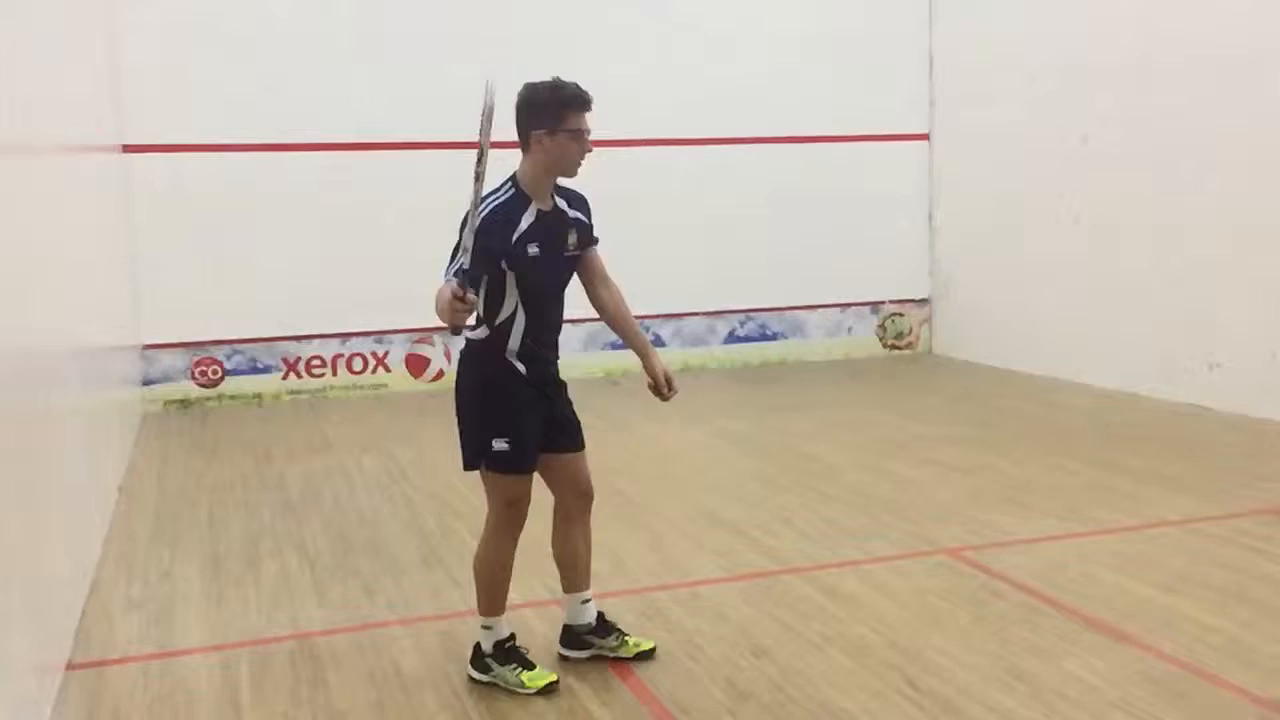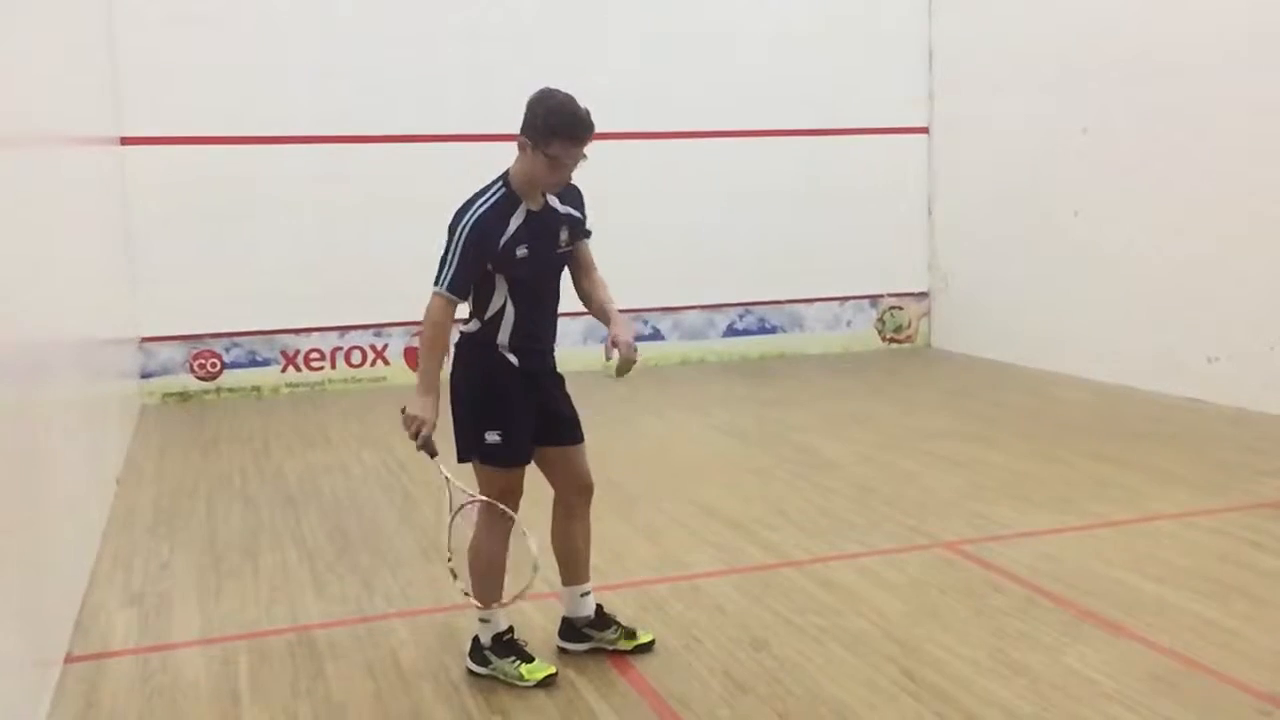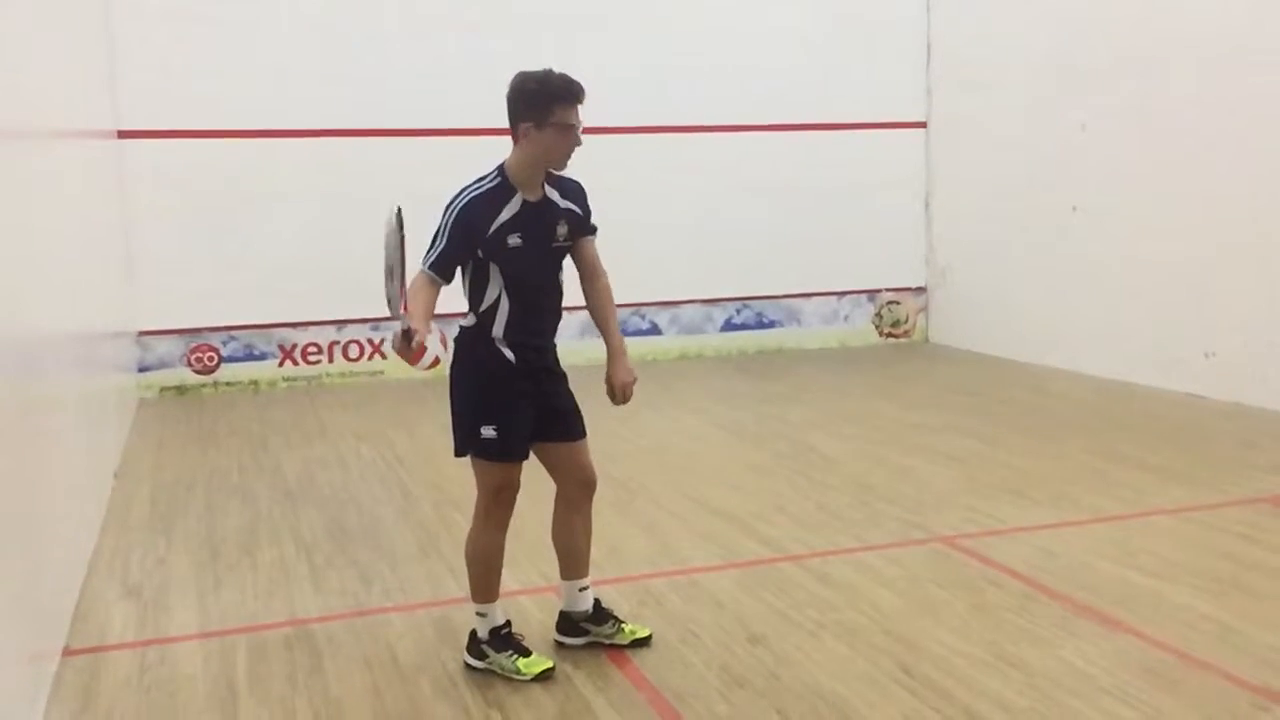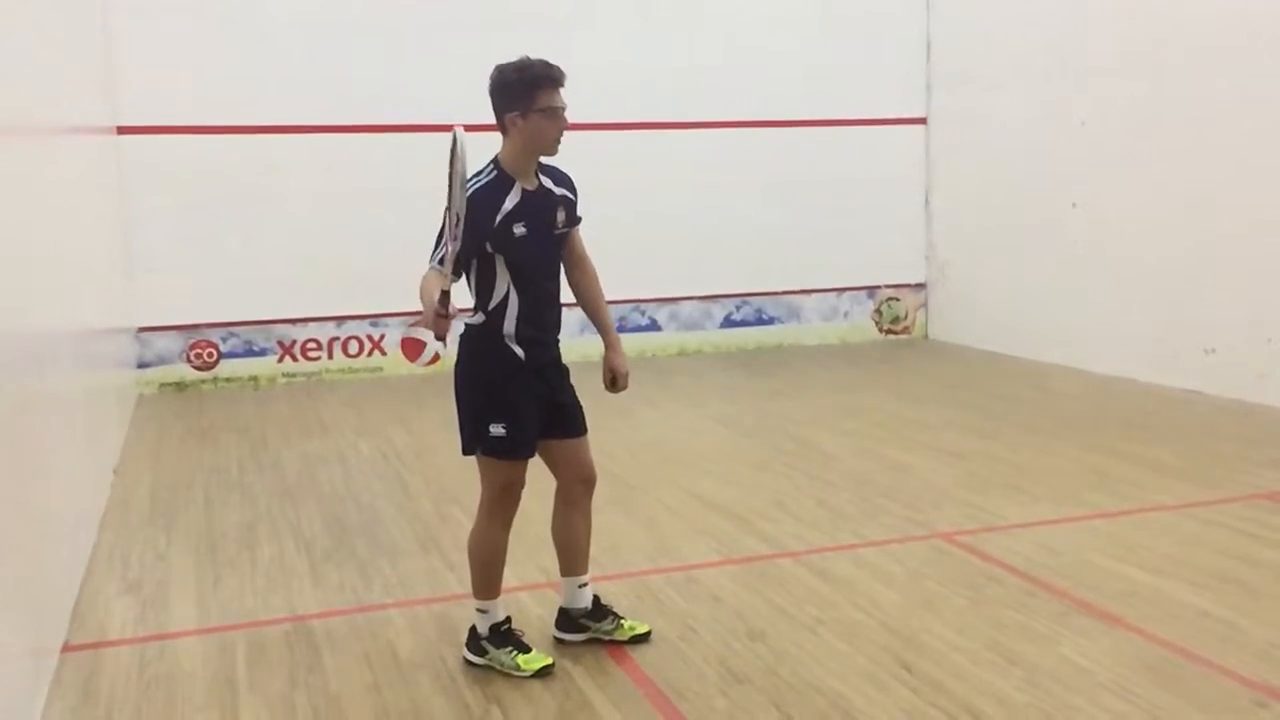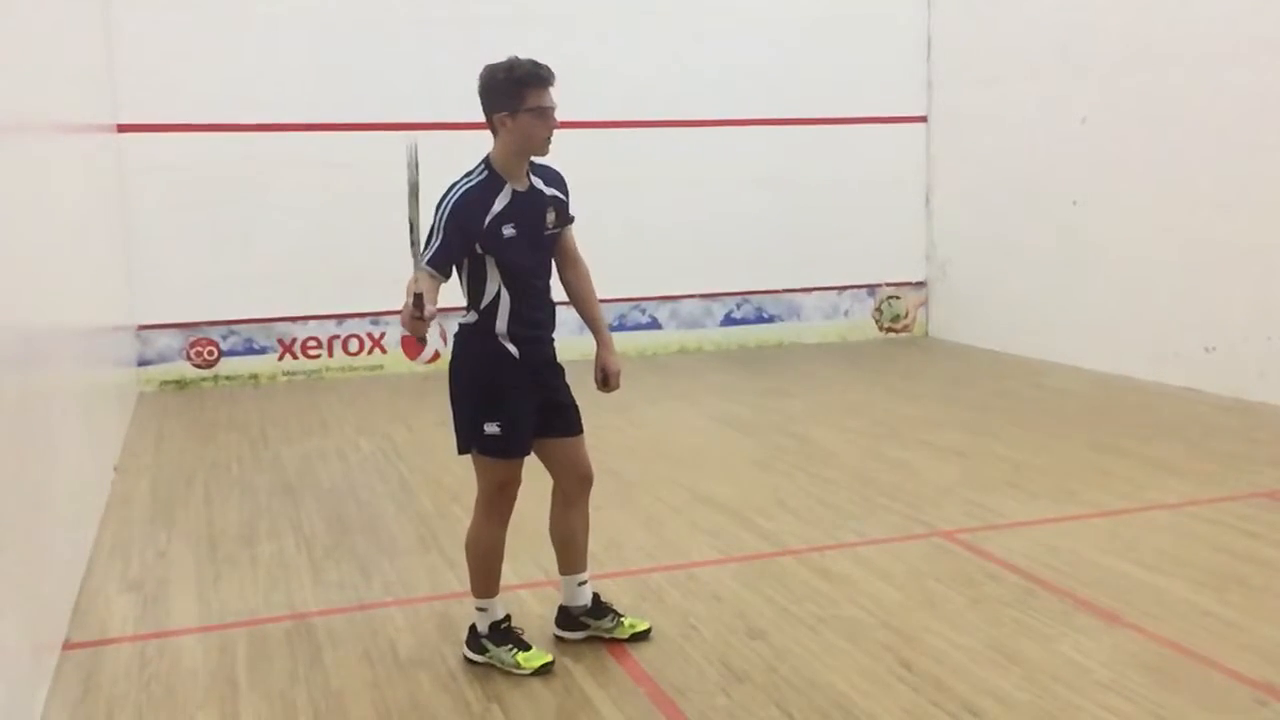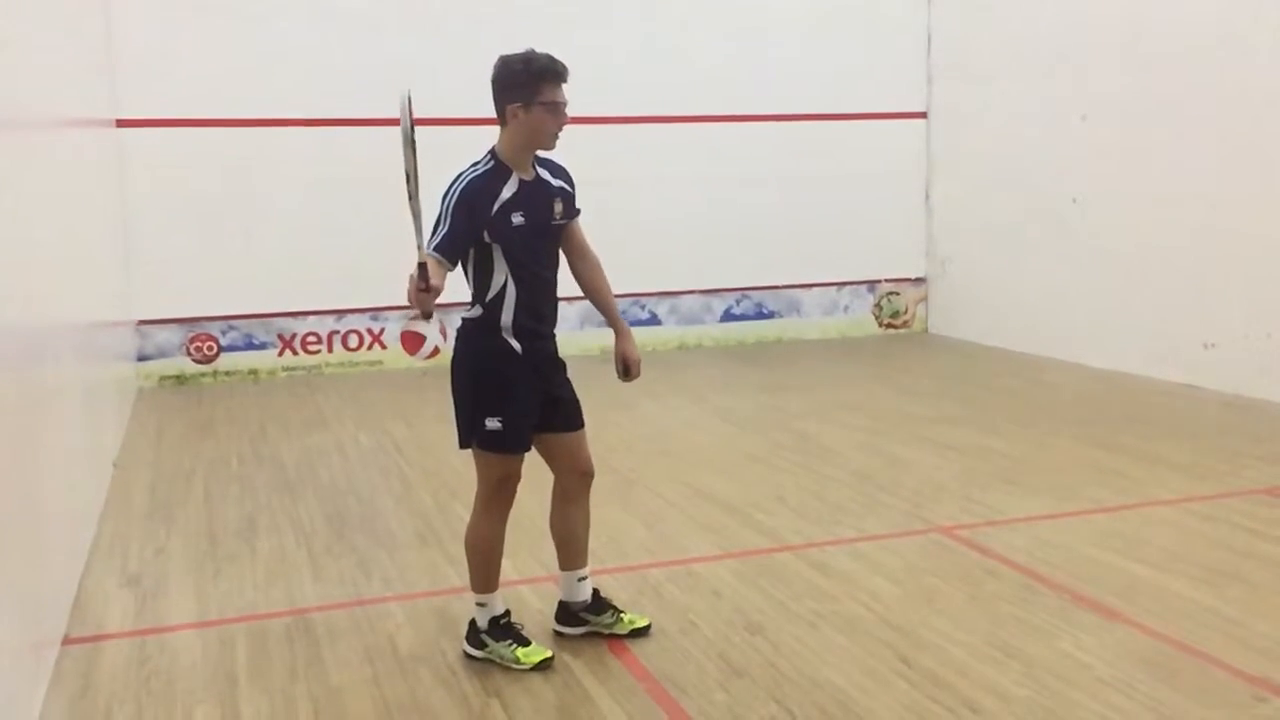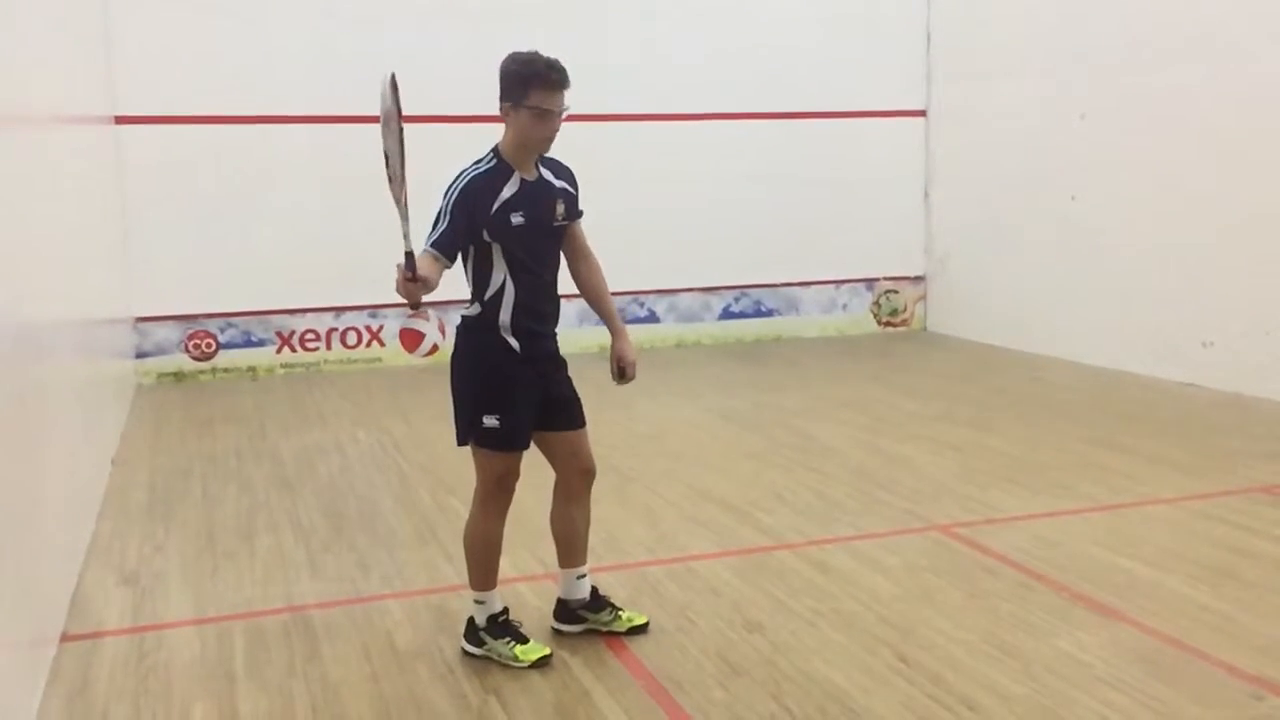
dt=0.7s
person 1, frame 1
left shoulder: (575, 208)
right shoulder: (495, 216)
left elbow: (601, 288)
right elbow: (452, 293)
left wrist: (647, 356)
right wrist: (452, 309)
left hip: (543, 376)
right hip: (496, 381)
left knee: (577, 493)
right knee: (508, 512)
left ankle: (583, 624)
right ankle: (492, 648)
person 1, frame 2
left shoulder: (569, 202)
right shoulder: (481, 218)
left elbow: (585, 273)
right elbow: (442, 305)
left wrist: (614, 319)
right wrist: (426, 394)
left hip: (541, 368)
right hip: (490, 375)
left knee: (577, 485)
right knee: (501, 504)
left ankle: (581, 617)
right ankle: (490, 641)
person 1, frame 3
left shoulder: (570, 196)
right shoulder: (475, 205)
left elbow: (592, 274)
right elbow: (428, 278)
left wrist: (617, 354)
right wrist: (415, 324)
left hip: (543, 364)
right hip: (489, 369)
left knee: (579, 480)
right knee: (498, 499)
left ankle: (579, 611)
right ankle: (488, 635)
person 1, frame 4
left shoulder: (560, 186)
right shoulder: (478, 198)
left elbow: (578, 265)
right elbow: (439, 272)
left wrist: (611, 342)
right wrist: (435, 304)
left hip: (545, 360)
right hip: (495, 367)
left knee: (579, 477)
right knee: (502, 497)
left ankle: (578, 607)
right ankle: (488, 631)
person 1, frame 5
left shoulder: (552, 185)
right shoulder: (466, 199)
left elbow: (570, 263)
right elbow: (430, 271)
left wrist: (603, 341)
right wrist: (419, 305)
left hip: (540, 358)
right hip: (489, 366)
left knee: (576, 475)
right knee: (498, 495)
left ankle: (579, 606)
right ankle: (487, 630)
person 1, frame 6
left shoulder: (556, 179)
right shoulder: (473, 189)
left elbow: (580, 256)
right elbow: (437, 260)
left wrist: (620, 329)
right wrist: (427, 286)
left hip: (542, 353)
right hip: (492, 360)
left knee: (577, 471)
right knee: (497, 489)
left ankle: (577, 601)
right ankle: (487, 625)
person 1, frame 7
left shoulder: (560, 179)
right shoulder: (474, 187)
left elbow: (580, 257)
right elbow: (436, 256)
left wrist: (617, 331)
right wrist: (419, 280)
left hip: (542, 352)
right hip: (491, 357)
left knee: (578, 469)
right knee: (496, 488)
left ankle: (577, 600)
right ankle: (485, 622)
